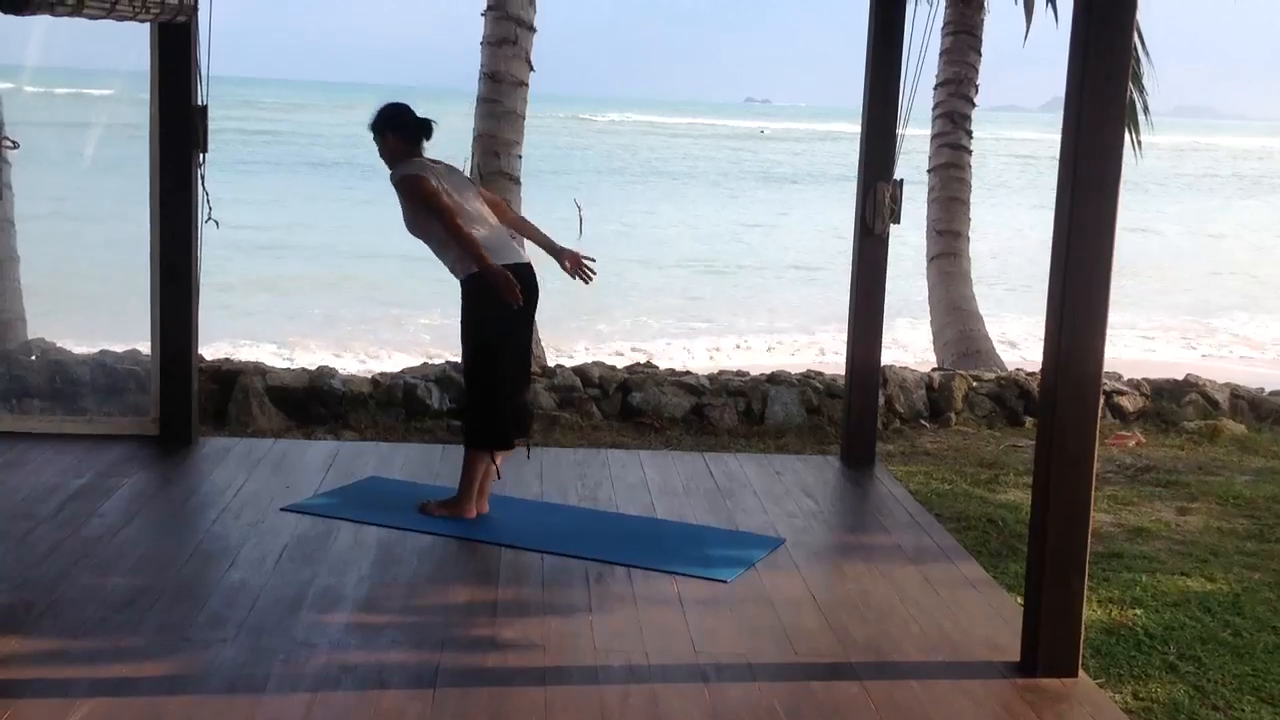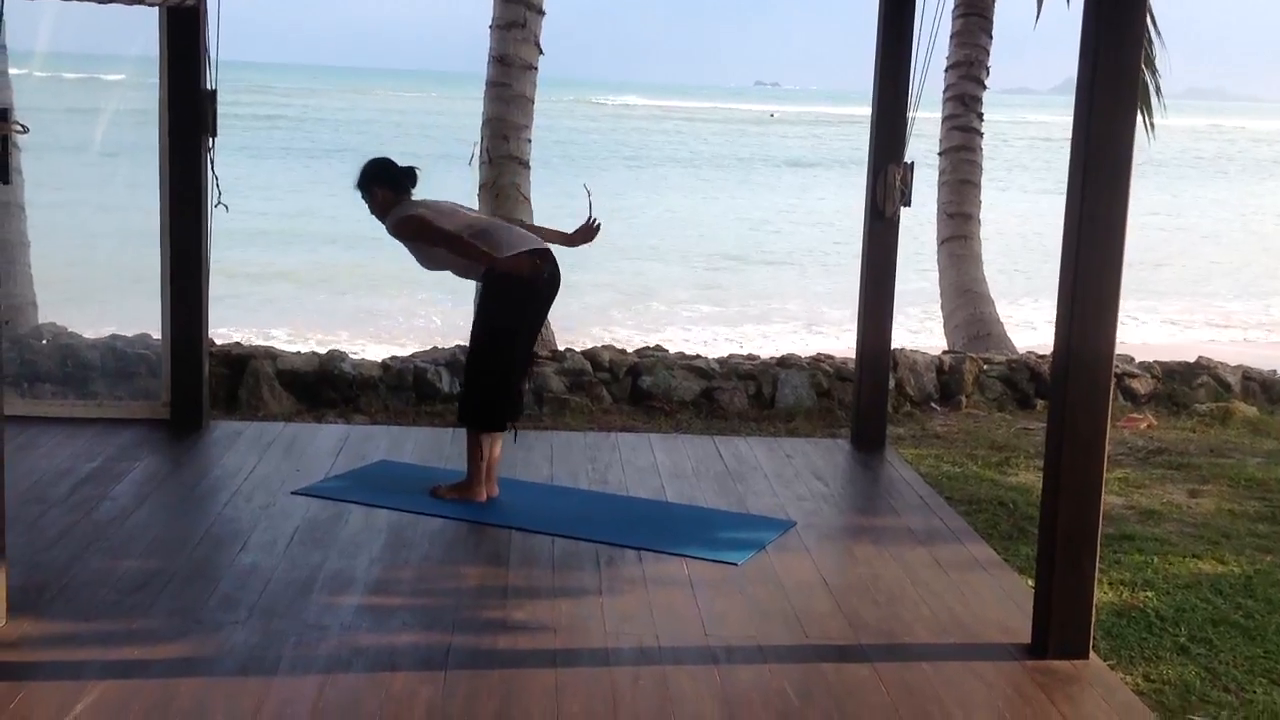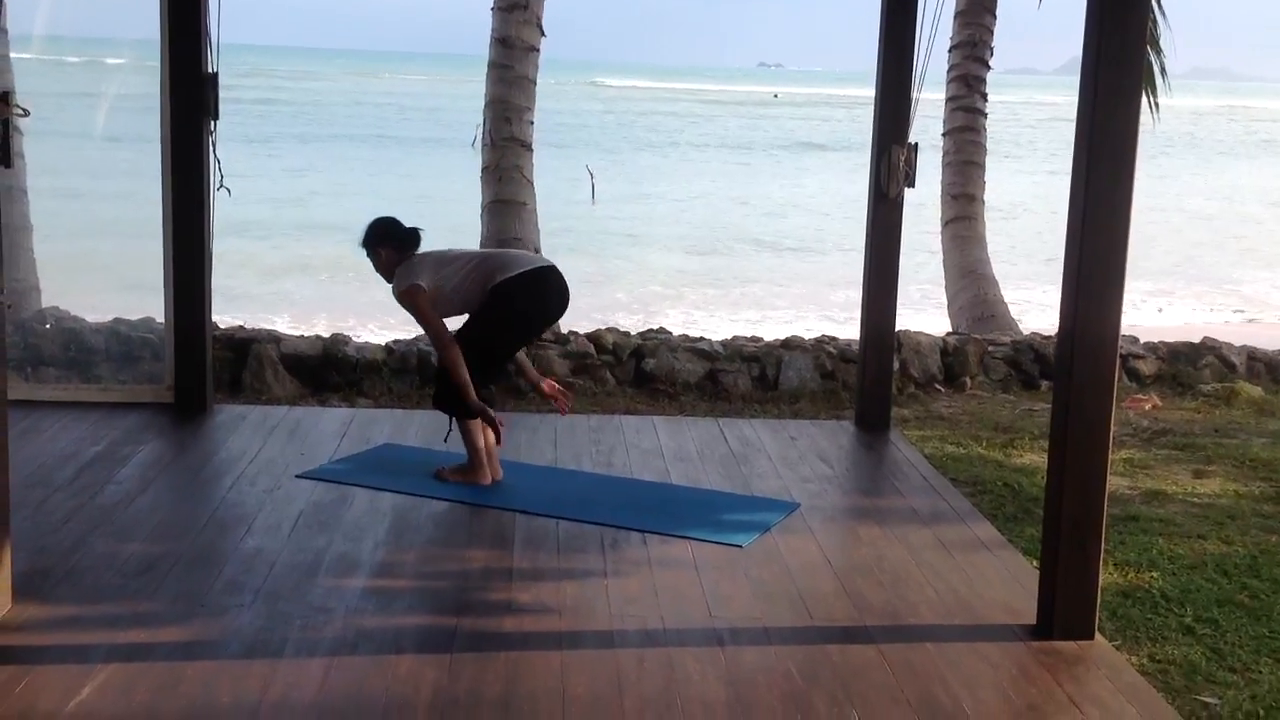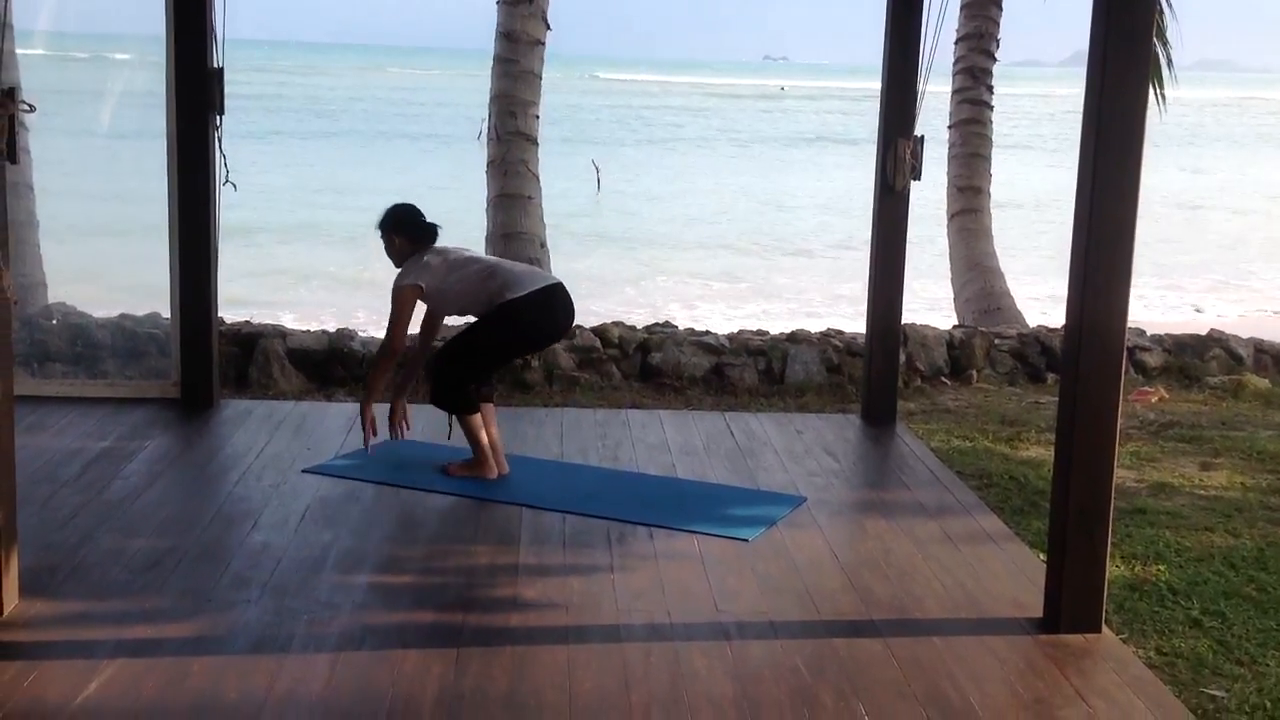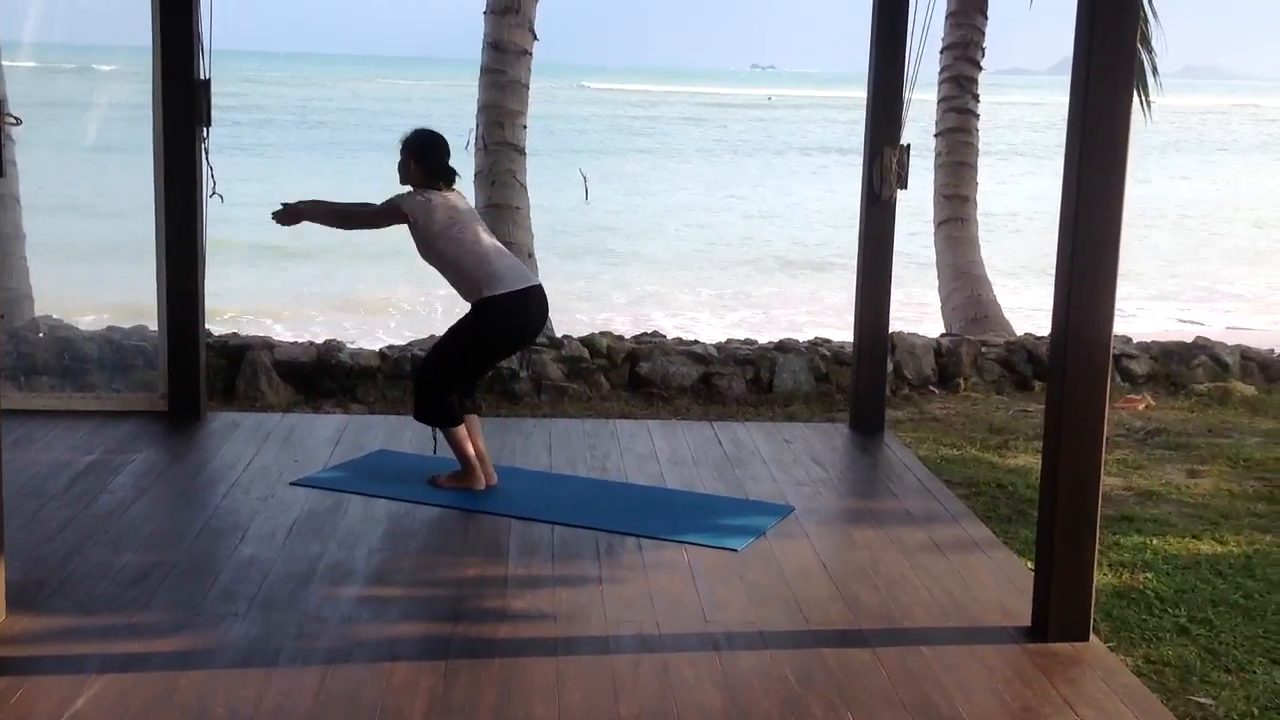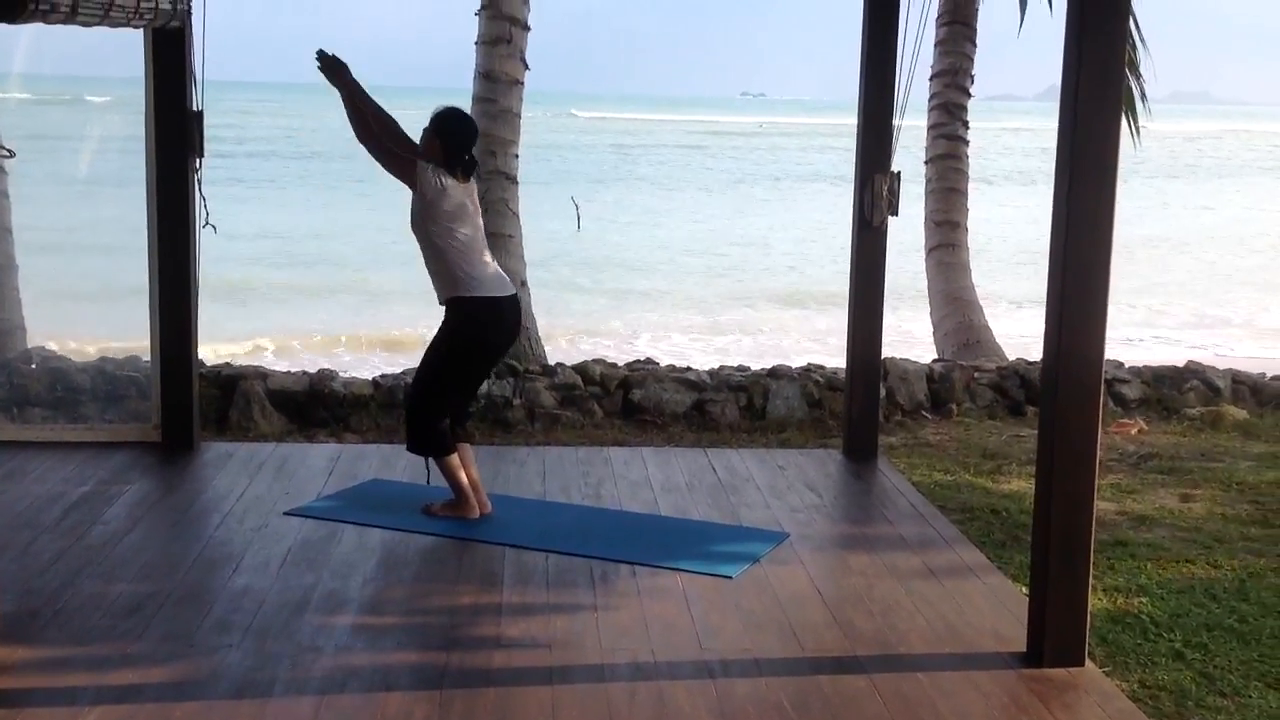
dt=0.5s
person 1, frame 1
left shoulder: (405, 175)
right shoulder: (444, 170)
left elbow: (452, 222)
right elbow: (507, 213)
left wrist: (490, 270)
right wrist: (558, 251)
left hip: (490, 282)
right hip: (519, 275)
left knee: (486, 392)
right knee: (506, 388)
left ankle: (465, 501)
right ankle: (479, 496)
person 1, frame 2
left shoulder: (399, 220)
right shoulder: (427, 208)
left elbow: (451, 241)
left wrist: (501, 265)
right wrist: (567, 240)
left hip: (516, 277)
right hip: (541, 266)
left knee: (483, 379)
right knee: (503, 375)
left ankle: (474, 485)
right ankle: (488, 480)
person 1, frame 3
left shoulder: (406, 283)
right shoulder: (430, 263)
left elbow: (445, 343)
right elbow: (496, 331)
left wrist: (474, 403)
right wrist: (533, 377)
left hip: (523, 289)
right hip: (550, 283)
left knee: (456, 372)
right knee: (475, 367)
left ankle: (477, 468)
right ankle: (490, 464)
person 1, frame 4
left shoulder: (411, 275)
right shoulder: (443, 261)
left elbow: (393, 347)
right elbow: (425, 342)
left wrist: (366, 405)
right wrist: (399, 397)
left hip: (531, 308)
right hip: (556, 302)
left knee: (448, 368)
right knee: (472, 365)
left ankle: (484, 463)
right ankle: (495, 456)
person 1, frame 5
left shoulder: (418, 204)
right shoulder: (449, 197)
left elbow: (352, 219)
right elbow: (366, 212)
left wrist: (304, 211)
right wrist: (312, 207)
left hip: (504, 308)
right hip: (531, 300)
left knee: (433, 378)
right knee: (455, 374)
left ankle: (472, 473)
right ankle: (483, 467)
person 1, frame 6
left shoulder: (431, 182)
right shoulder: (462, 181)
left elbow: (372, 139)
right elbow: (395, 136)
left wrist: (344, 86)
right wrist: (352, 87)
left hip: (476, 313)
right hip: (503, 308)
left knee: (425, 406)
right knee: (448, 403)
left ankle: (466, 502)
right ankle: (476, 496)
